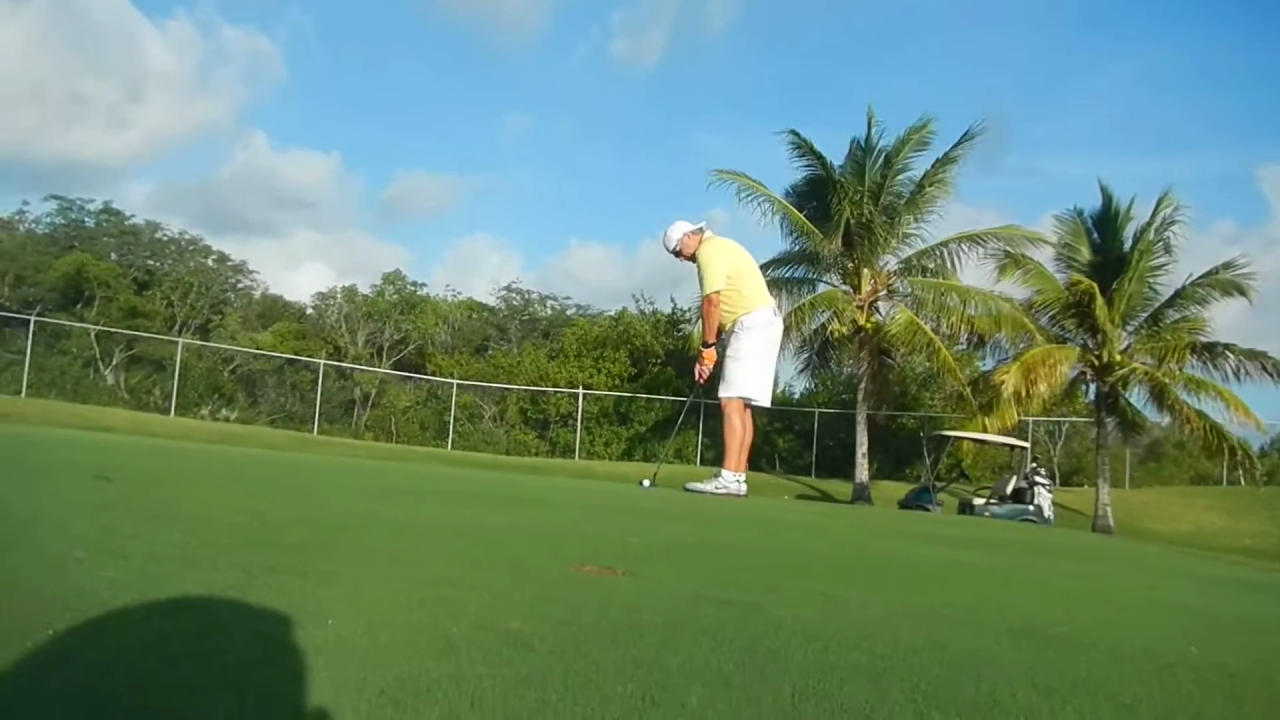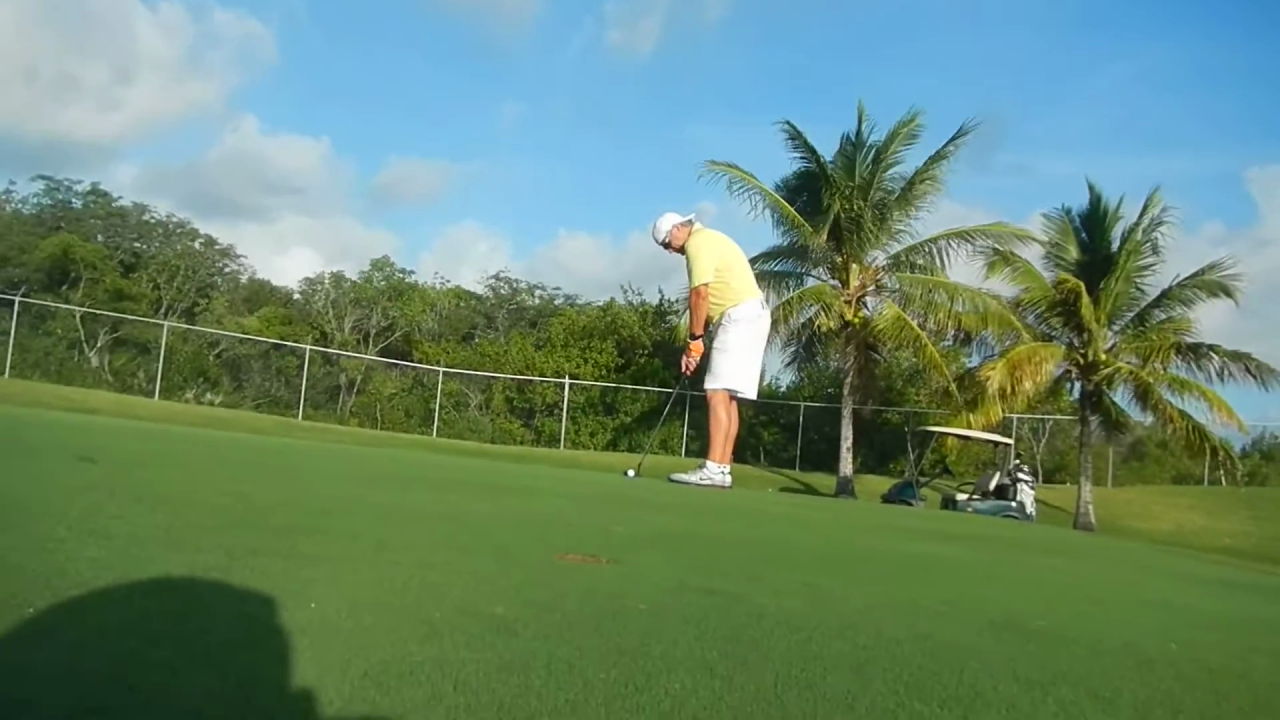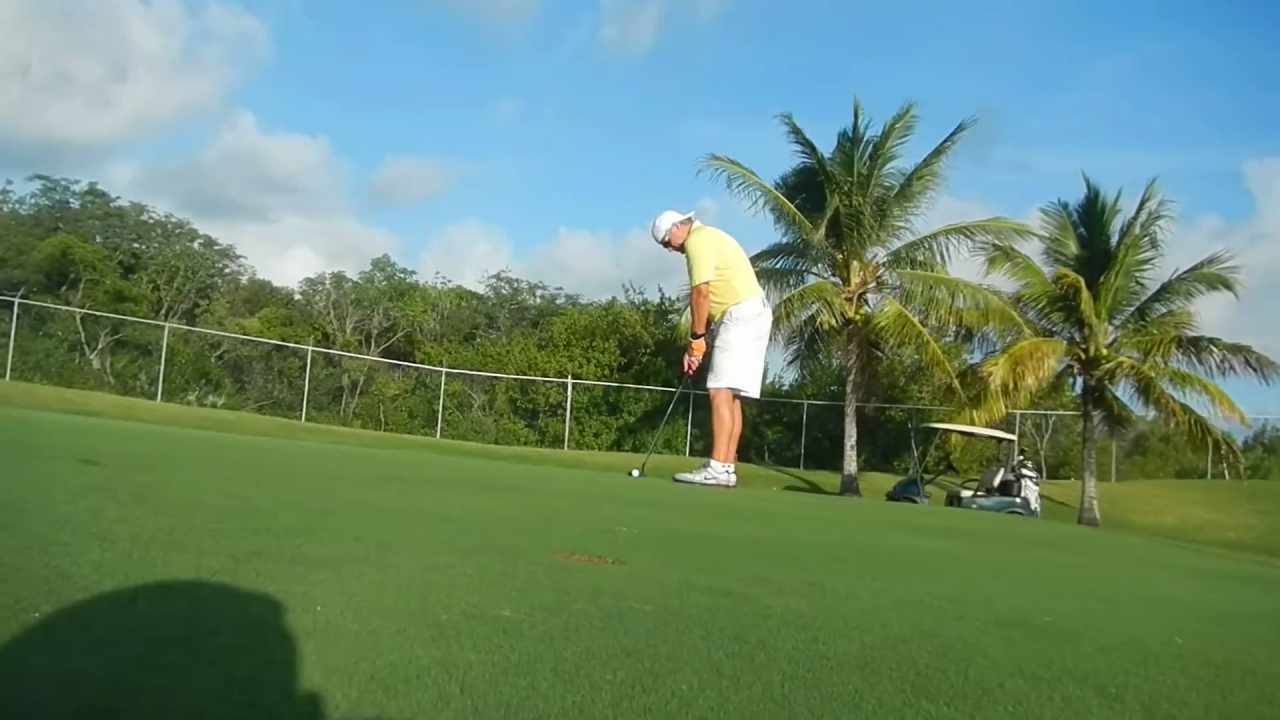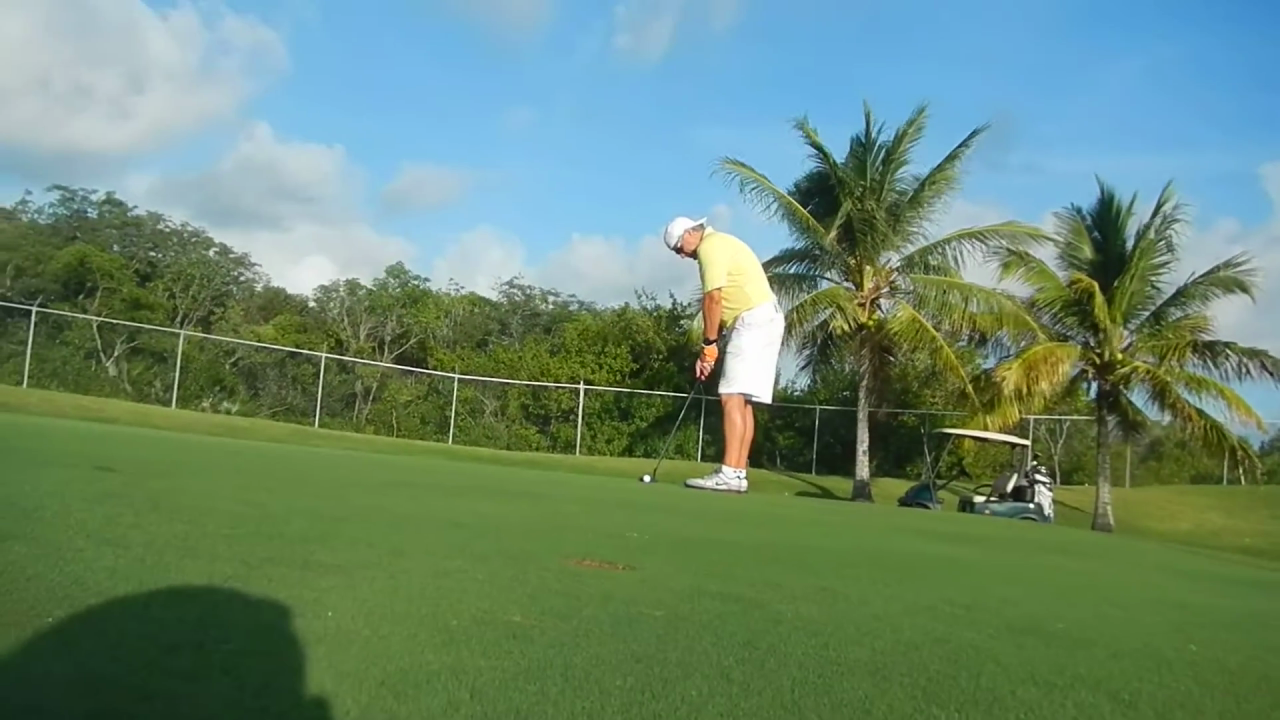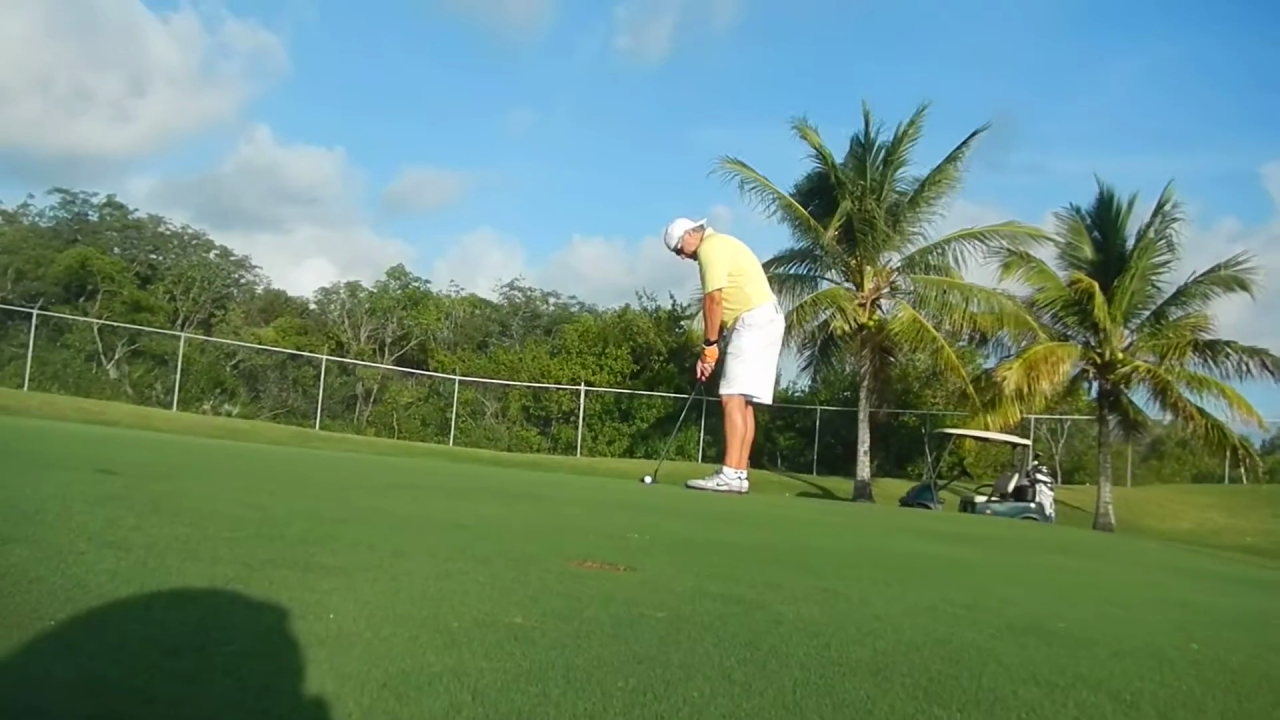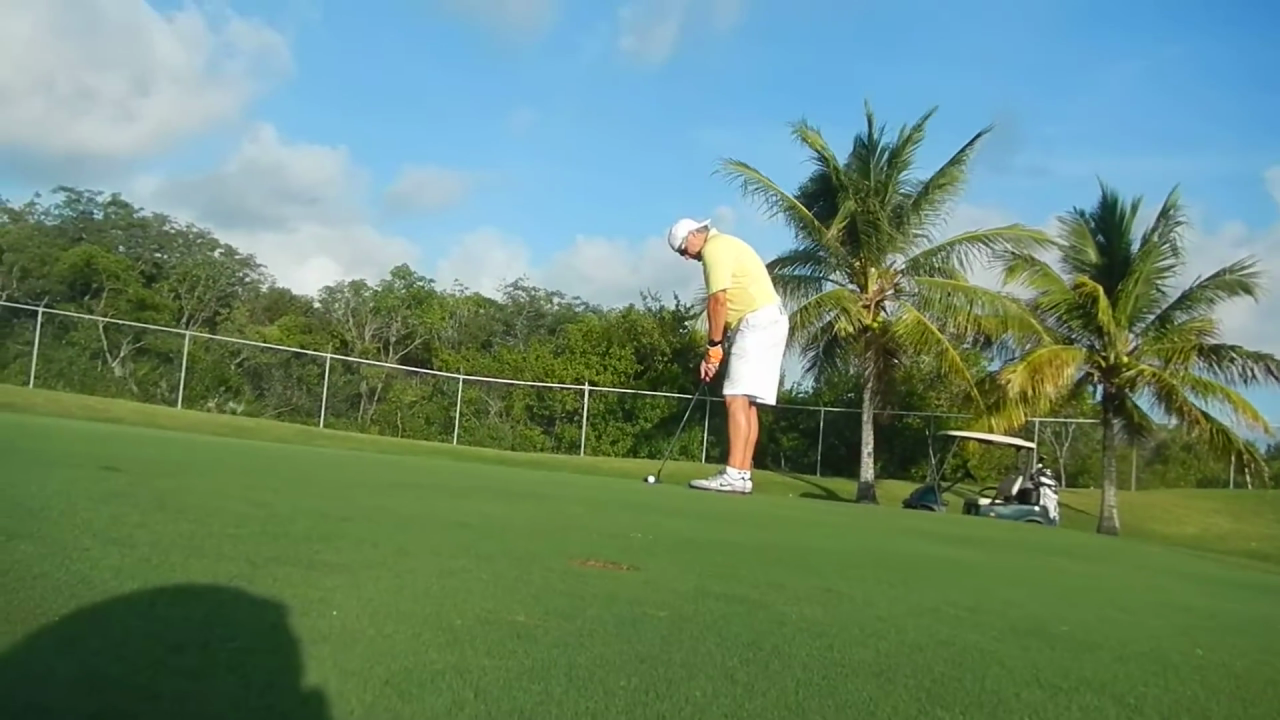
dt=0.1s
person 1, frame 1
left shoulder: (709, 249)
right shoulder: (717, 248)
left elbow: (711, 303)
right elbow: (721, 306)
left wrist: (707, 348)
right wrist: (710, 349)
left hip: (752, 324)
right hip: (757, 324)
left knee: (732, 401)
right knee: (742, 403)
left ankle: (729, 477)
right ankle: (737, 476)
person 1, frame 2
left shoulder: (698, 242)
right shoulder: (706, 241)
left elbow: (700, 295)
right elbow: (709, 298)
left wrist: (694, 341)
right wrist: (698, 341)
left hip: (740, 317)
right hip: (744, 317)
left knee: (718, 392)
right knee: (727, 395)
left ankle: (714, 469)
right ankle: (722, 468)
person 1, frame 3
left shoulder: (698, 240)
right shoulder: (706, 239)
left elbow: (701, 294)
right elbow: (710, 297)
left wrist: (696, 339)
right wrist: (700, 339)
left hip: (741, 315)
right hip: (746, 315)
left knee: (721, 391)
right knee: (730, 394)
left ankle: (717, 468)
right ankle: (726, 467)
person 1, frame 4
left shoulder: (710, 245)
right shoulder: (718, 245)
left elbow: (713, 300)
right elbow: (722, 301)
left wrist: (708, 345)
right wrist: (711, 346)
left hip: (754, 320)
right hip: (758, 321)
left knee: (732, 397)
right knee: (742, 399)
left ankle: (729, 473)
right ankle: (738, 473)
person 1, frame 5
left shoulder: (710, 246)
right shoulder: (718, 245)
left elbow: (714, 301)
right elbow: (723, 303)
left wrist: (709, 346)
right wrist: (712, 347)
left hip: (754, 321)
right hip: (758, 322)
left knee: (733, 397)
right knee: (743, 400)
left ankle: (730, 474)
right ankle: (739, 473)
person 1, frame 6
left shoulder: (714, 247)
right shoulder: (722, 247)
left elbow: (718, 301)
right elbow: (727, 303)
left wrist: (713, 347)
right wrist: (716, 347)
left hip: (759, 322)
right hip: (762, 323)
left knee: (737, 398)
right knee: (746, 401)
left ankle: (733, 474)
right ankle: (743, 474)
